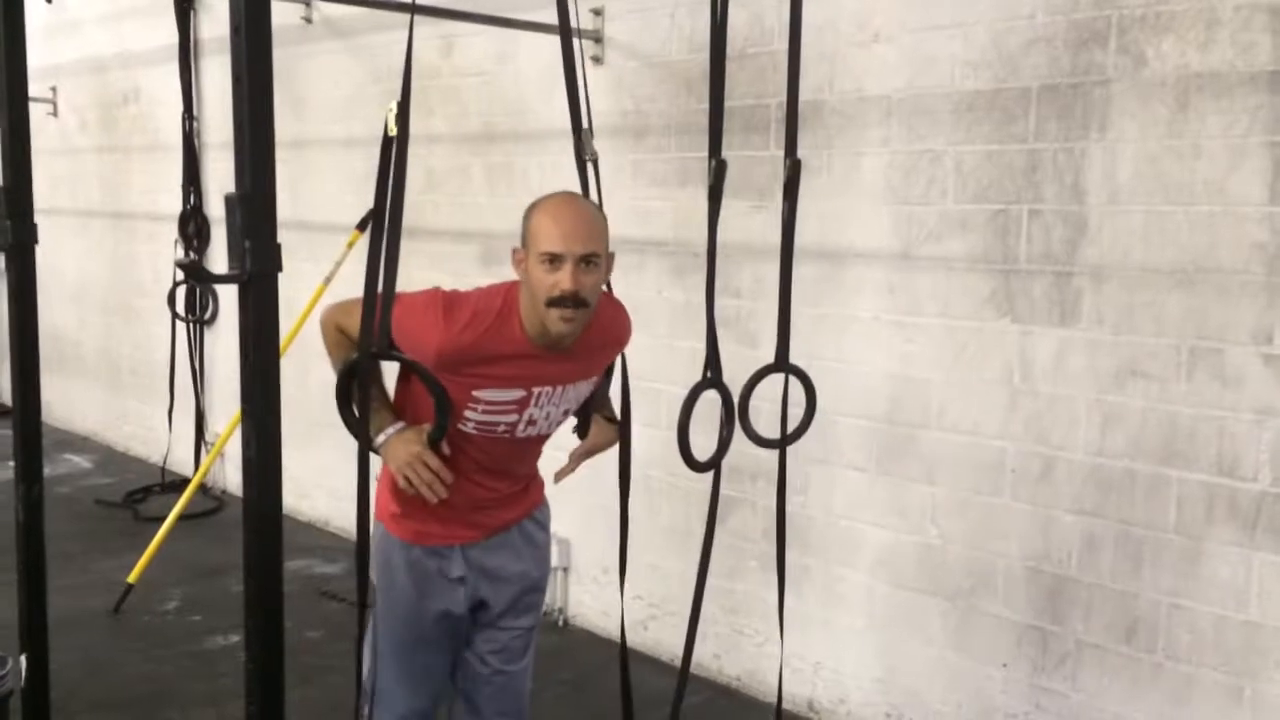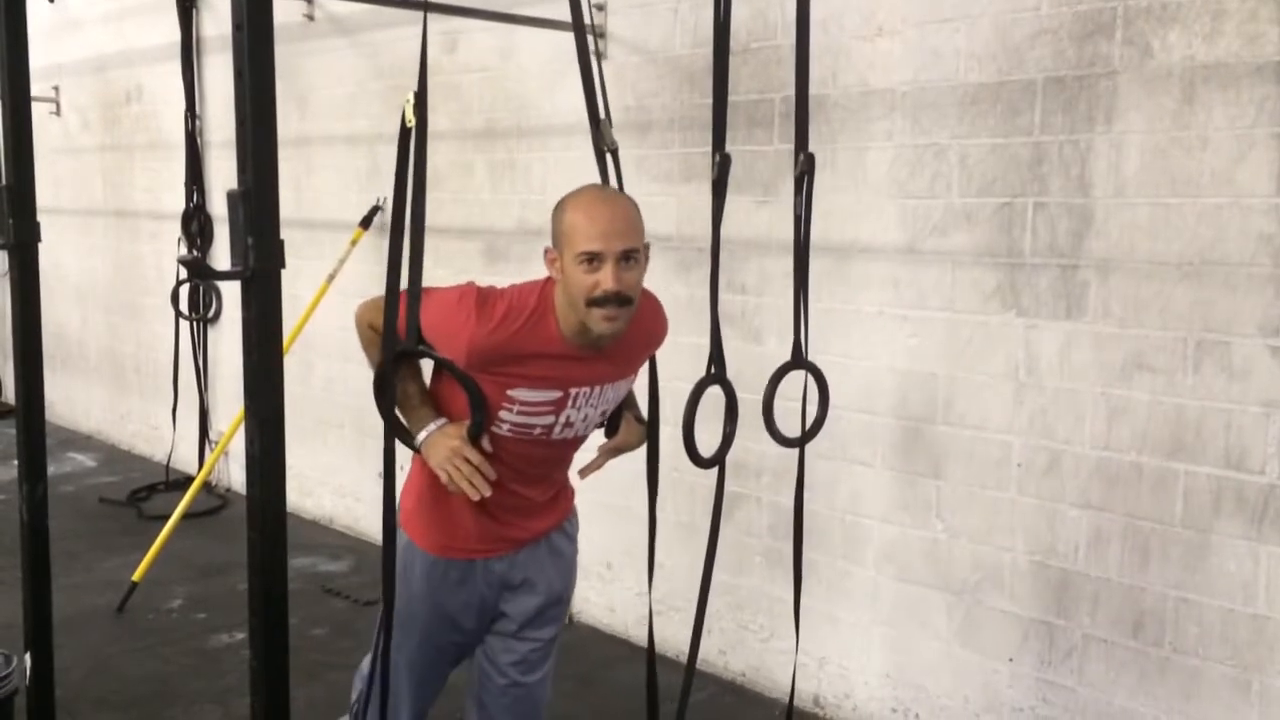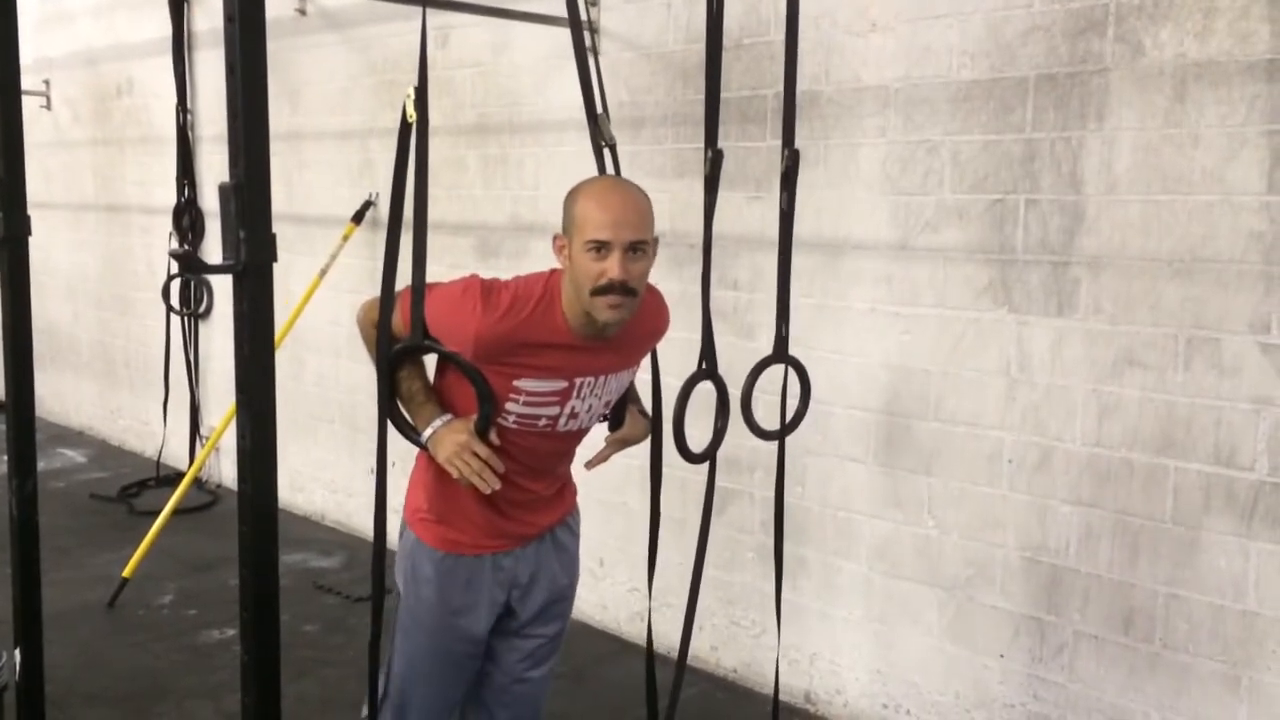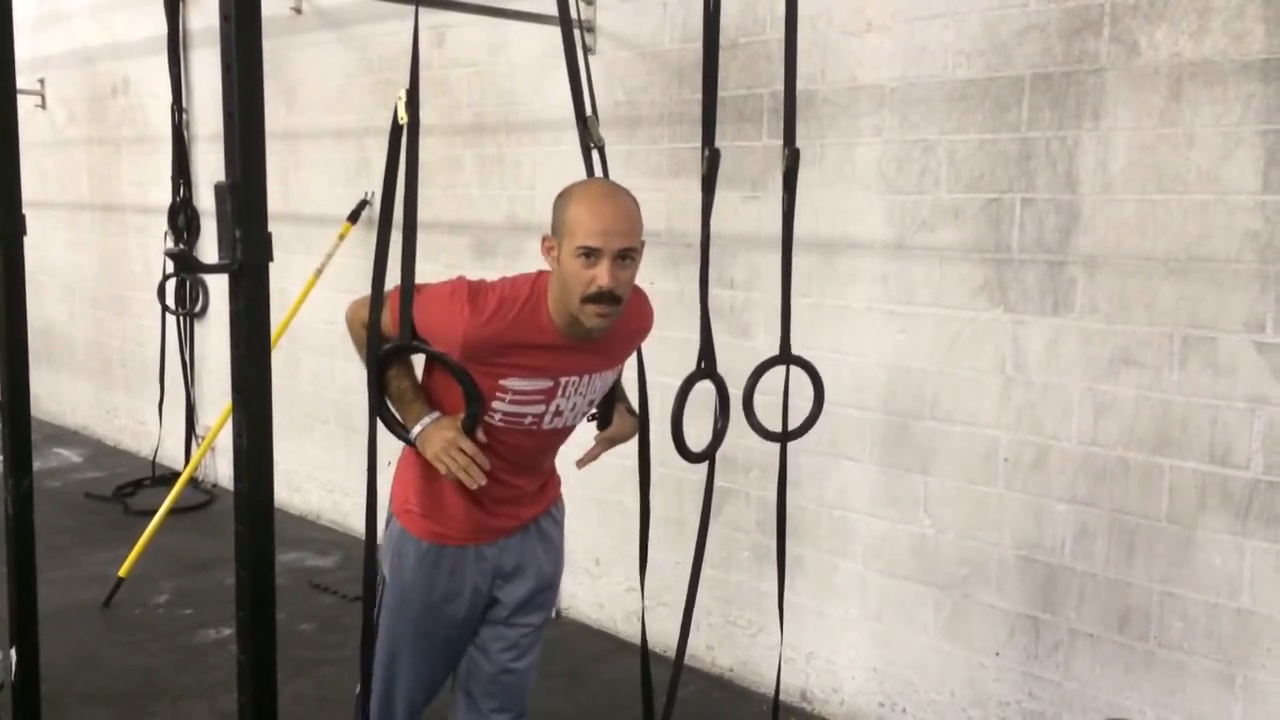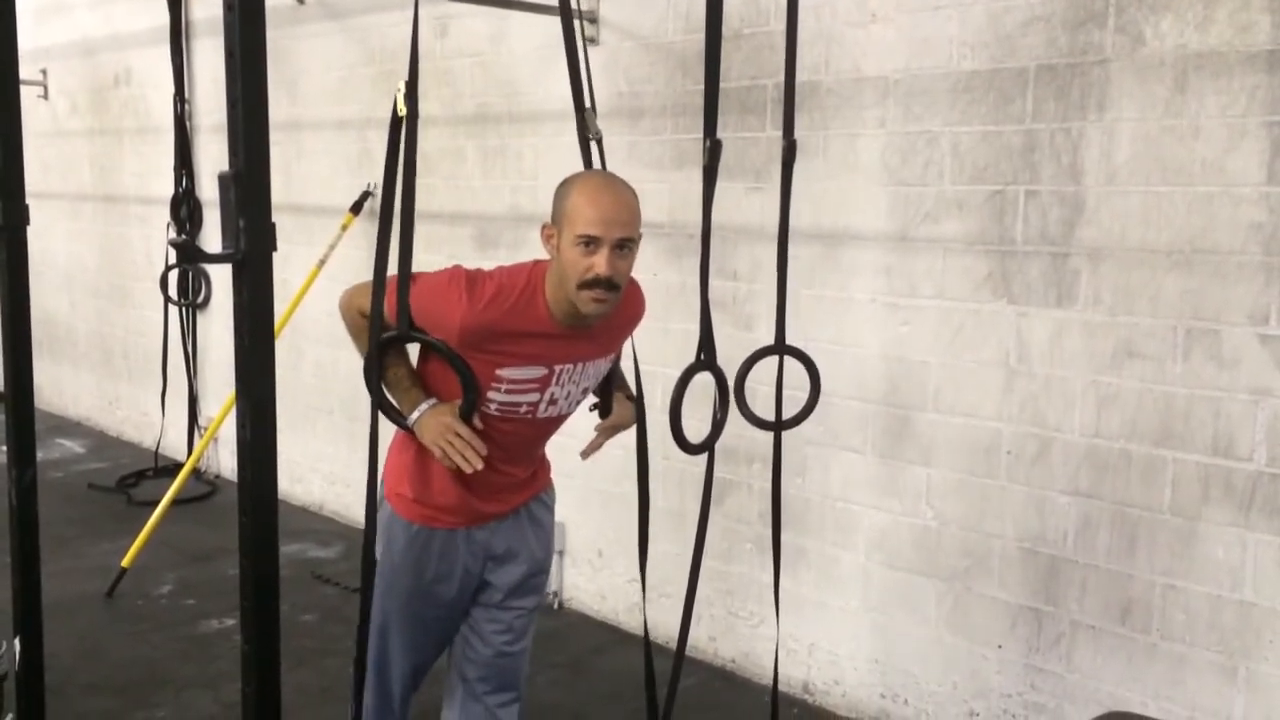
dt=1s
person 1, frame 1
left shoulder: (611, 327)
right shoulder: (452, 325)
right elbow: (337, 323)
left wrist: (603, 415)
right wrist: (386, 431)
left hip: (515, 530)
right hip: (422, 535)
person 1, frame 2
left shoulder: (646, 323)
right shoulder: (487, 322)
right elbow: (372, 319)
left wrist: (632, 416)
right wrist: (427, 426)
left hip: (544, 539)
right hip: (446, 538)
person 1, frame 3
left shoulder: (649, 316)
right shoulder: (492, 313)
right elbow: (375, 318)
left wrist: (634, 409)
right wrist: (431, 422)
left hip: (548, 536)
right hip: (454, 541)
person 1, frame 4
left shoulder: (633, 317)
right shoulder: (479, 314)
right elbow: (363, 318)
left wrist: (622, 407)
right wrist: (420, 420)
left hip: (532, 528)
right hip: (439, 530)
person 1, frame 5
left shoulder: (625, 305)
right shoulder: (476, 302)
right elbow: (357, 305)
left wrist: (622, 395)
right wrist: (419, 408)
left hip: (521, 509)
right hip: (431, 510)
right knee: (393, 667)
